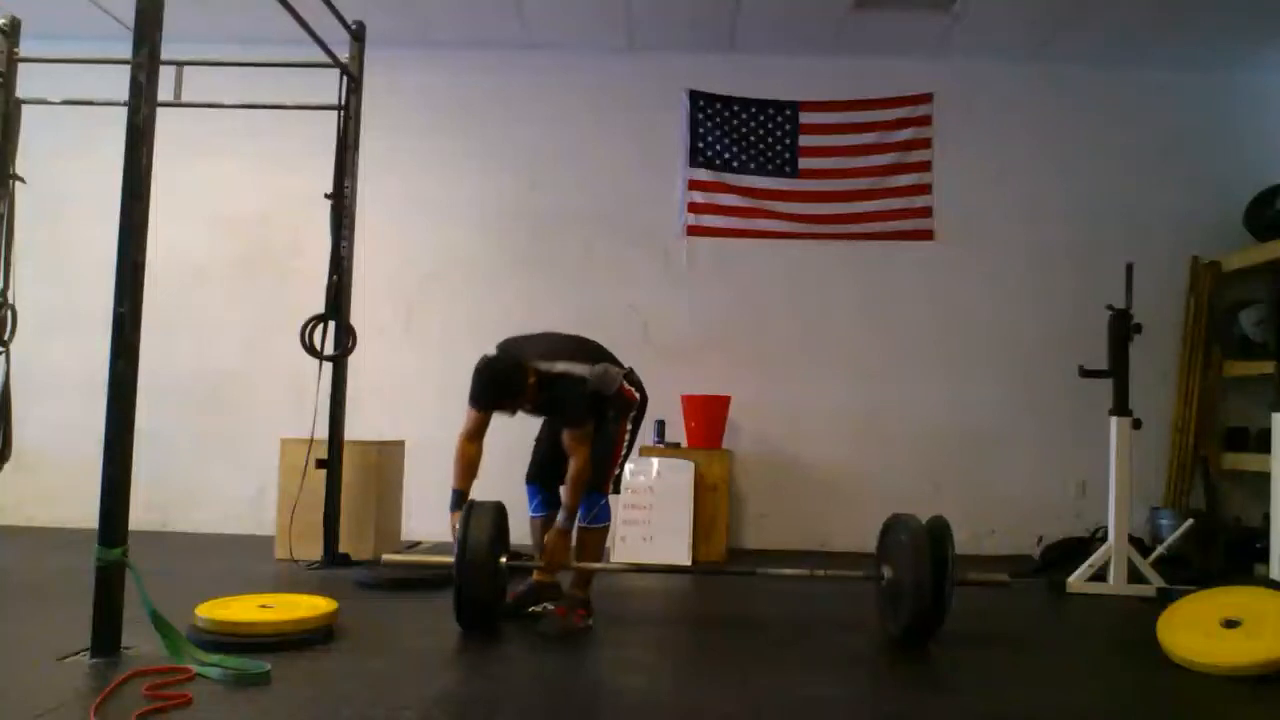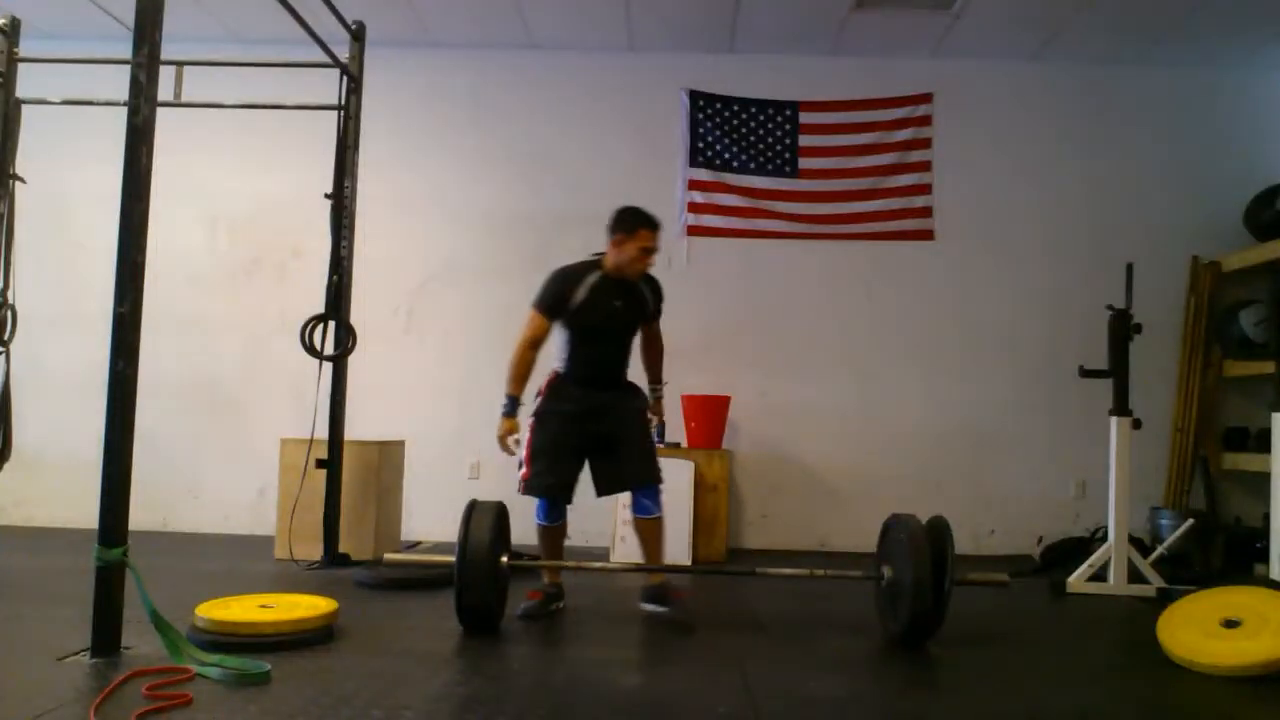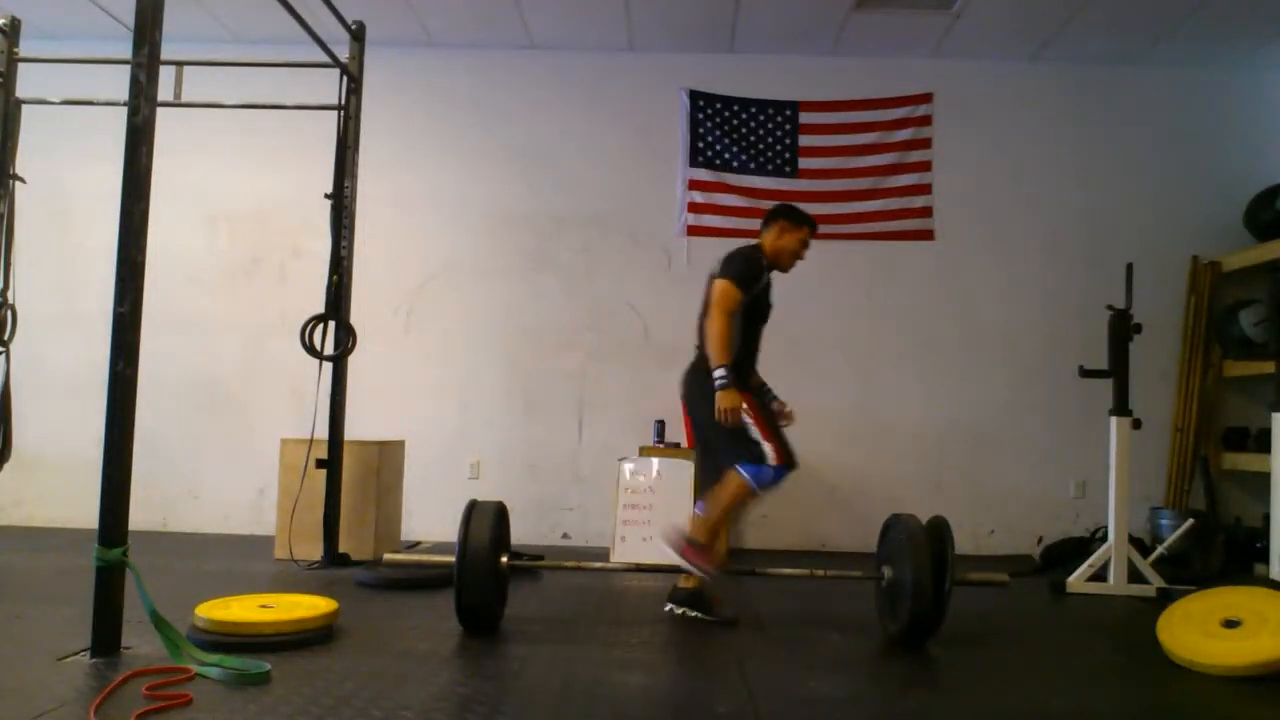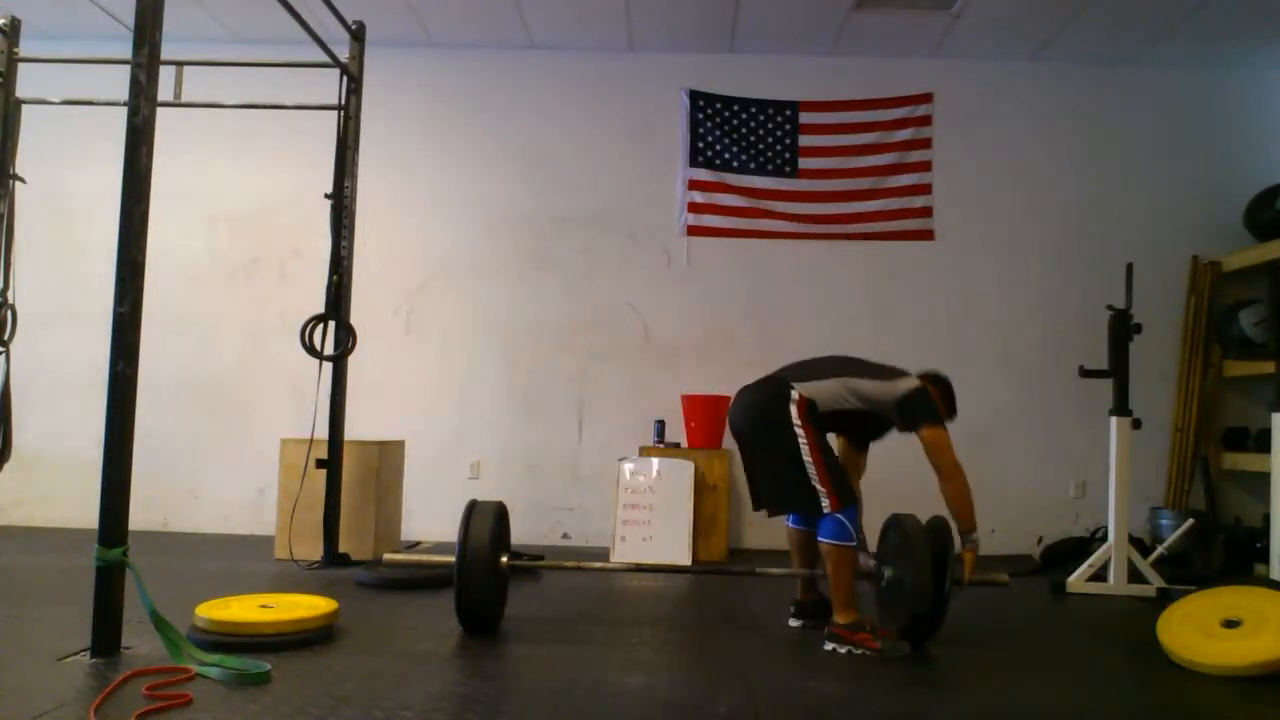
dt=0.7s
person 1, frame 1
left shoulder: (566, 383)
right shoulder: (493, 370)
left elbow: (579, 458)
right elbow: (470, 437)
left wrist: (562, 527)
right wrist: (457, 505)
left hip: (616, 400)
right hip: (573, 405)
left knee: (593, 490)
right knee: (538, 482)
left ankle: (579, 598)
right ankle: (544, 583)
person 1, frame 2
left shoulder: (647, 290)
right shoulder: (569, 281)
left elbow: (652, 340)
right elbow: (529, 344)
left wrist: (656, 393)
right wrist: (510, 409)
left hip: (619, 396)
right hip: (566, 395)
left knee: (645, 484)
right knee: (550, 493)
left ankle: (656, 584)
right ankle: (551, 586)
person 1, frame 3
left shoulder: (757, 274)
right shoulder: (744, 262)
right elbow: (717, 317)
left wrist: (769, 397)
right wrist: (724, 383)
left hip: (716, 384)
right hip: (715, 383)
left knee: (728, 477)
right knee: (770, 459)
left ankle: (686, 589)
right ankle: (689, 539)
person 1, frame 4
left shoulder: (867, 407)
right shoulder: (915, 393)
left elbow: (849, 478)
right elbow: (950, 474)
left wrist: (858, 550)
right wrist: (969, 539)
left hip: (748, 405)
right hip: (778, 411)
left knee: (808, 499)
right knee: (836, 506)
left ankle: (807, 602)
right ankle: (845, 626)
